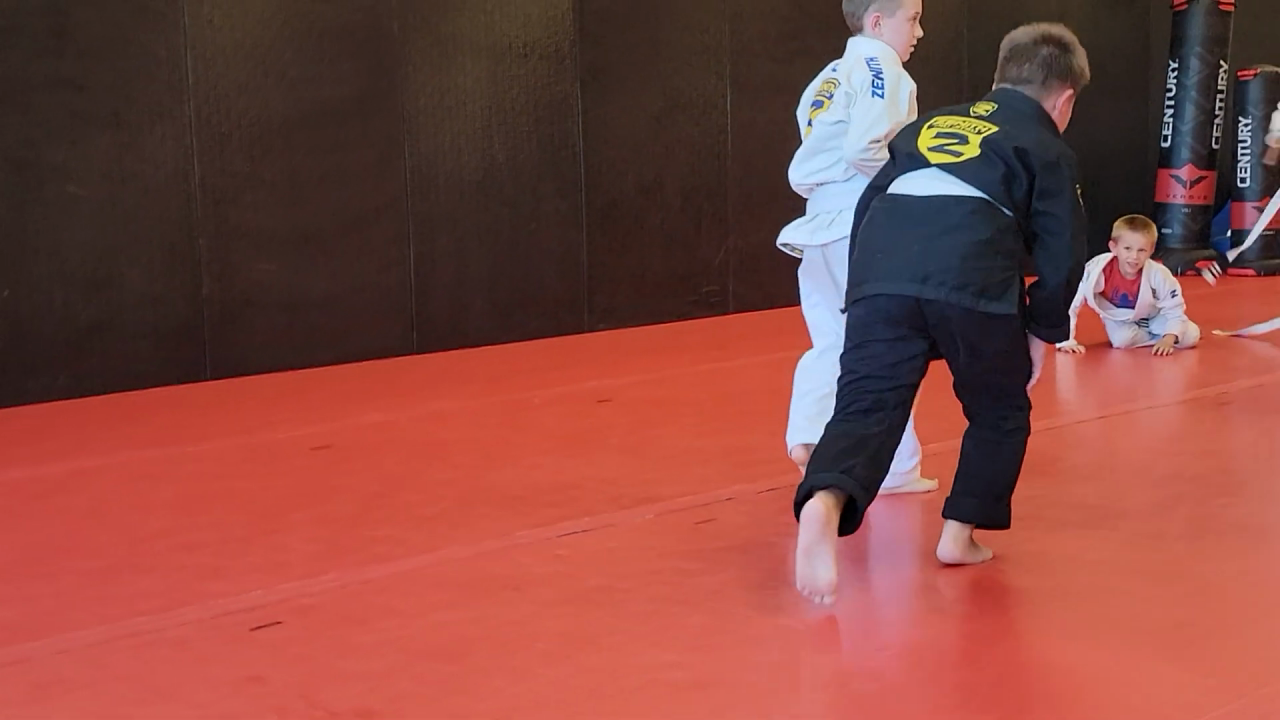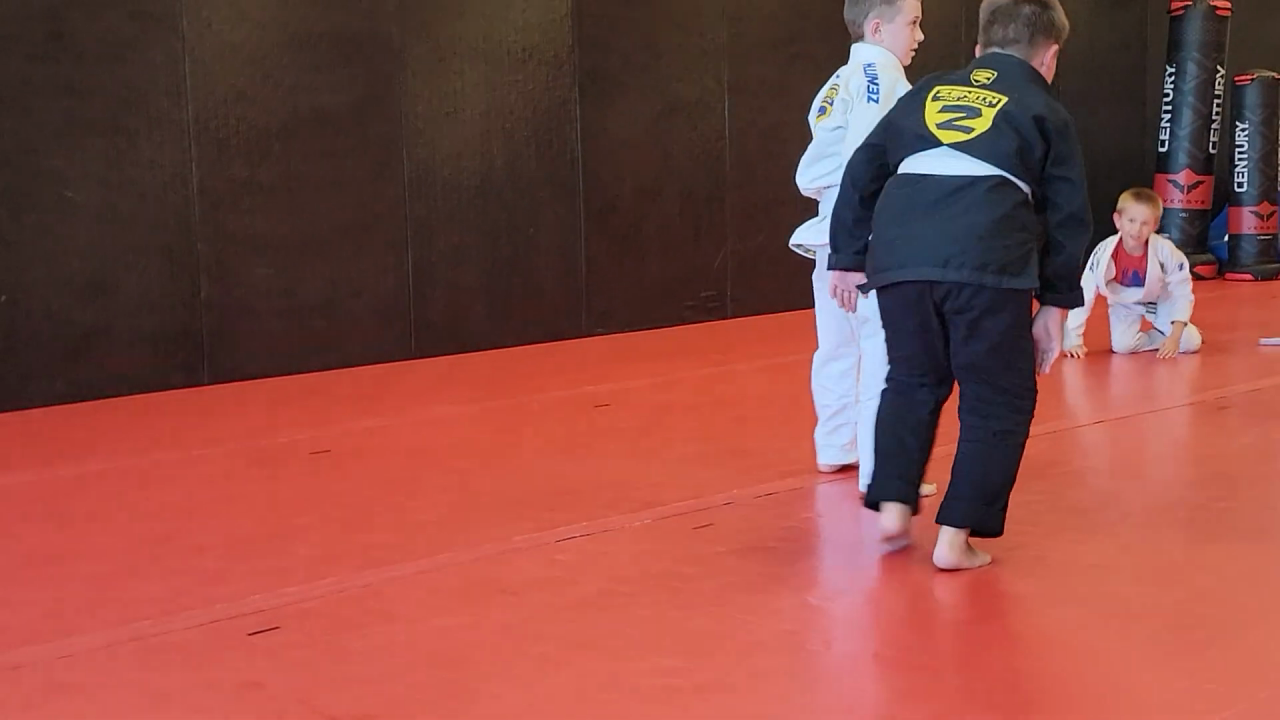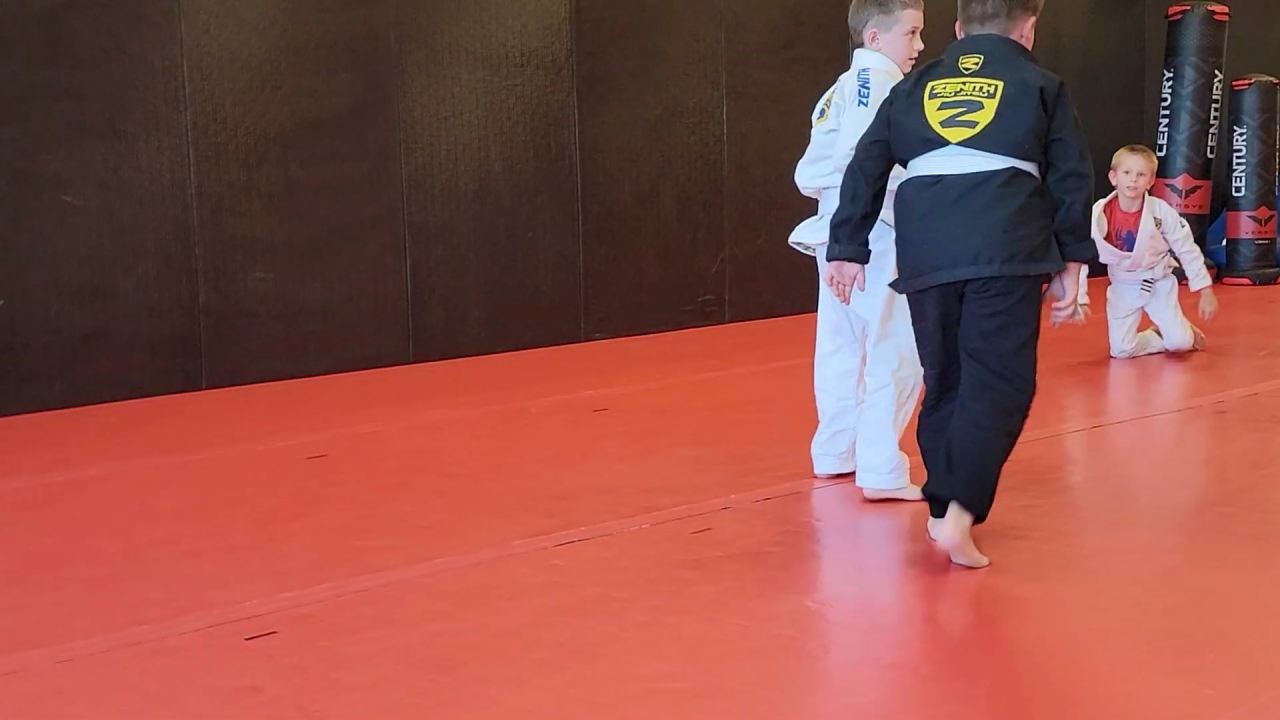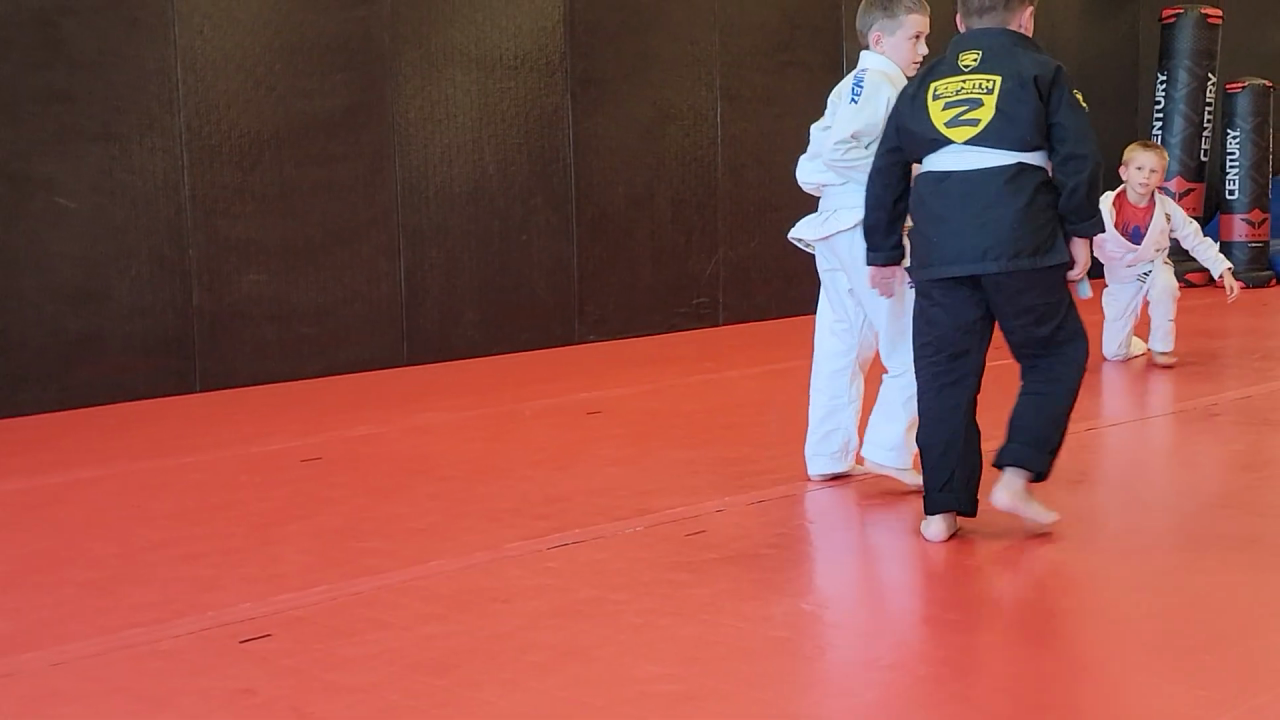
dt=0.2s
person 1, frame 1
left shoulder: (932, 122)
right shoulder: (1048, 150)
left elbow: (869, 201)
right elbow: (1061, 257)
left wrist: (872, 277)
right wrist: (1043, 331)
left hip: (881, 273)
right hip: (970, 279)
left knee: (868, 406)
right knee: (1000, 408)
left ankle: (823, 504)
right ankle: (960, 530)
person 1, frame 2
left shoulder: (926, 93)
right shoulder: (1047, 113)
left elbow: (862, 171)
right elbow: (1068, 215)
left wrist: (847, 256)
right wrist: (1055, 303)
left hip: (901, 253)
right hip: (988, 260)
left knee: (914, 381)
right knee: (999, 400)
left ankle: (894, 504)
right ankle: (956, 534)
person 1, frame 3
left shoulder: (914, 86)
right shoulder: (1042, 86)
left elbow: (864, 169)
right elbow: (1072, 177)
left wrist: (847, 248)
right wrist: (1071, 260)
left hip: (925, 254)
right hip: (1005, 250)
left knee: (945, 382)
right knee: (1000, 384)
left ankle: (945, 509)
right ankle: (959, 514)
person 1, frame 4
left shoulder: (923, 84)
right shoulder: (1042, 72)
left elbow: (885, 173)
right elbow: (1078, 157)
left wrist: (883, 251)
right wrist: (1080, 229)
left hip: (940, 248)
right hip: (1017, 242)
left knee: (945, 376)
right knee: (1056, 357)
left ankle: (941, 509)
right ankle: (1015, 479)
person 2, frame 1
left shoulder: (829, 77)
right shoulder: (881, 72)
right elbow: (864, 150)
left hip: (822, 228)
left knee: (831, 345)
left ankle: (807, 436)
right ankle: (891, 468)
person 2, frame 2
left shoulder: (841, 82)
right shoulder: (881, 76)
left hip: (834, 229)
left knee: (842, 345)
right knee: (888, 352)
left ankle: (838, 447)
person 2, frame 3
left shoulder: (849, 86)
right shoulder: (879, 82)
left elbow: (832, 161)
right elbow: (856, 157)
left hip: (837, 231)
right hip: (870, 232)
left knee: (844, 348)
right knee: (897, 353)
left ankle: (835, 455)
right ankle: (881, 471)
person 2, frame 4
left shoulder: (865, 84)
right shoulder: (877, 84)
left elbow: (824, 157)
right elbow: (837, 150)
left hip: (840, 231)
right hip: (867, 231)
left knee: (841, 347)
right knee: (914, 345)
left ankle: (829, 455)
right ankle: (888, 447)
person 3, frame 1
left shoulder: (1158, 275)
right shoulder: (1096, 270)
left elbow: (1175, 312)
right elbow: (1069, 303)
left wrist: (1169, 338)
right wrist: (1066, 341)
left hip: (1153, 317)
right hip: (1118, 320)
left knee: (1191, 337)
right knee: (1121, 339)
right ankle: (1158, 337)
person 3, frame 2
left shoulder: (1165, 250)
right shoulder: (1105, 253)
left elbow: (1183, 293)
right elbow: (1084, 295)
left wrist: (1177, 332)
right wrist: (1073, 339)
left hip: (1161, 303)
right hip: (1124, 306)
left knee: (1190, 344)
right knee: (1122, 345)
right ankle: (1166, 340)
person 3, frame 3
left shoulder: (1160, 211)
right shoulder: (1099, 214)
left elbow: (1188, 250)
left wrist: (1205, 287)
left hip: (1159, 283)
right hip: (1124, 288)
left knee: (1178, 342)
right knee: (1121, 350)
left ankle: (1187, 334)
right ankle: (1161, 339)
person 3, frame 4
left shoulder: (1167, 208)
right shoulder: (1106, 207)
left elbow: (1198, 242)
left wrist: (1224, 270)
left hip: (1154, 270)
right hip: (1121, 281)
left knee: (1165, 289)
right knee: (1114, 353)
left ankle: (1161, 347)
right ankle: (1137, 345)
